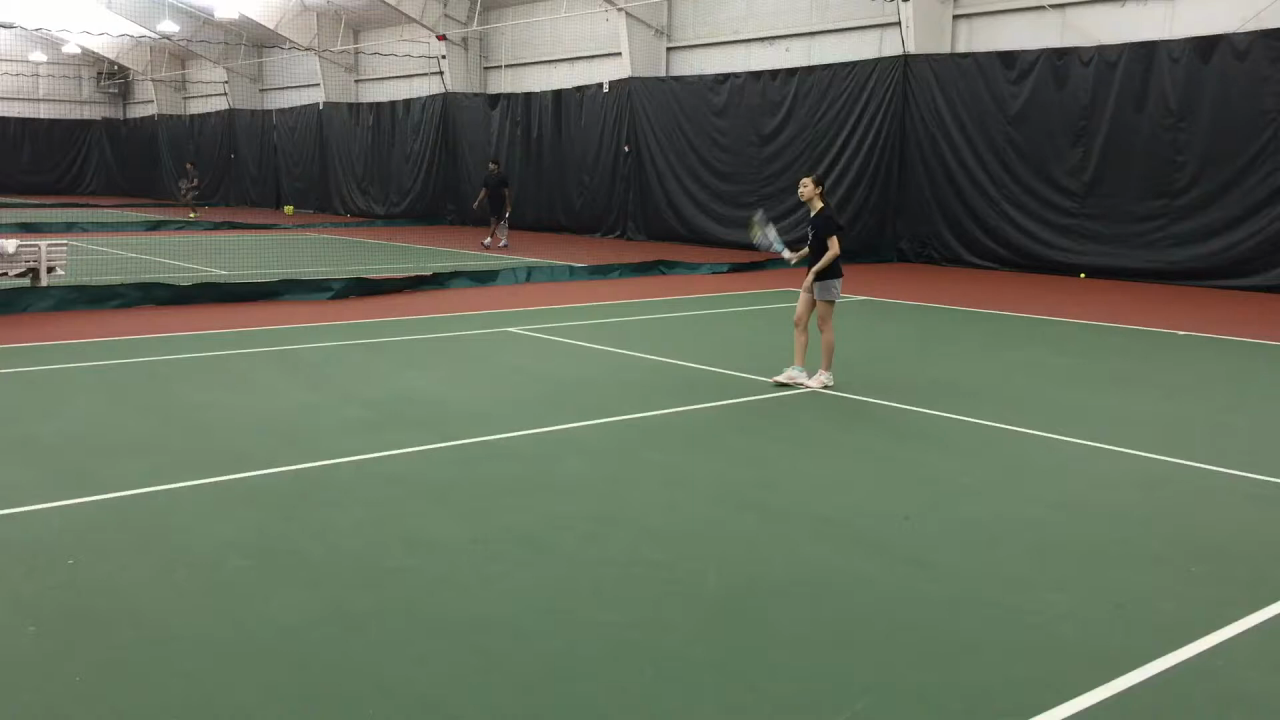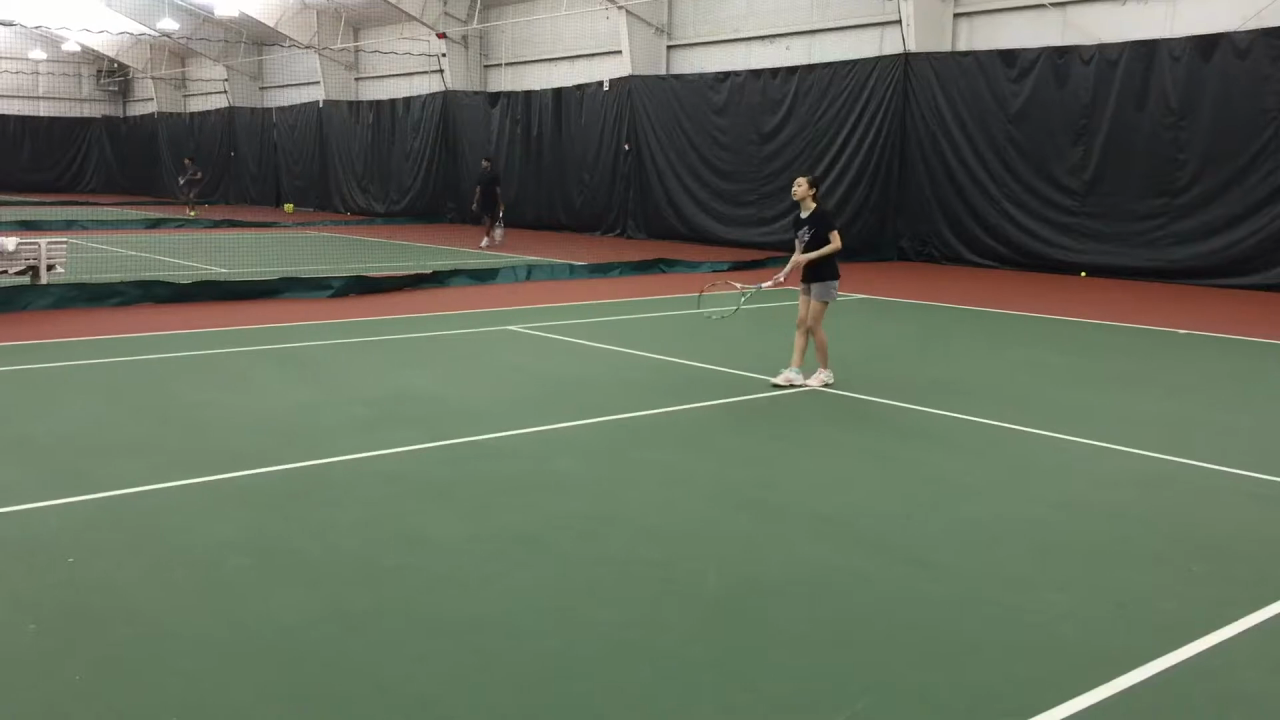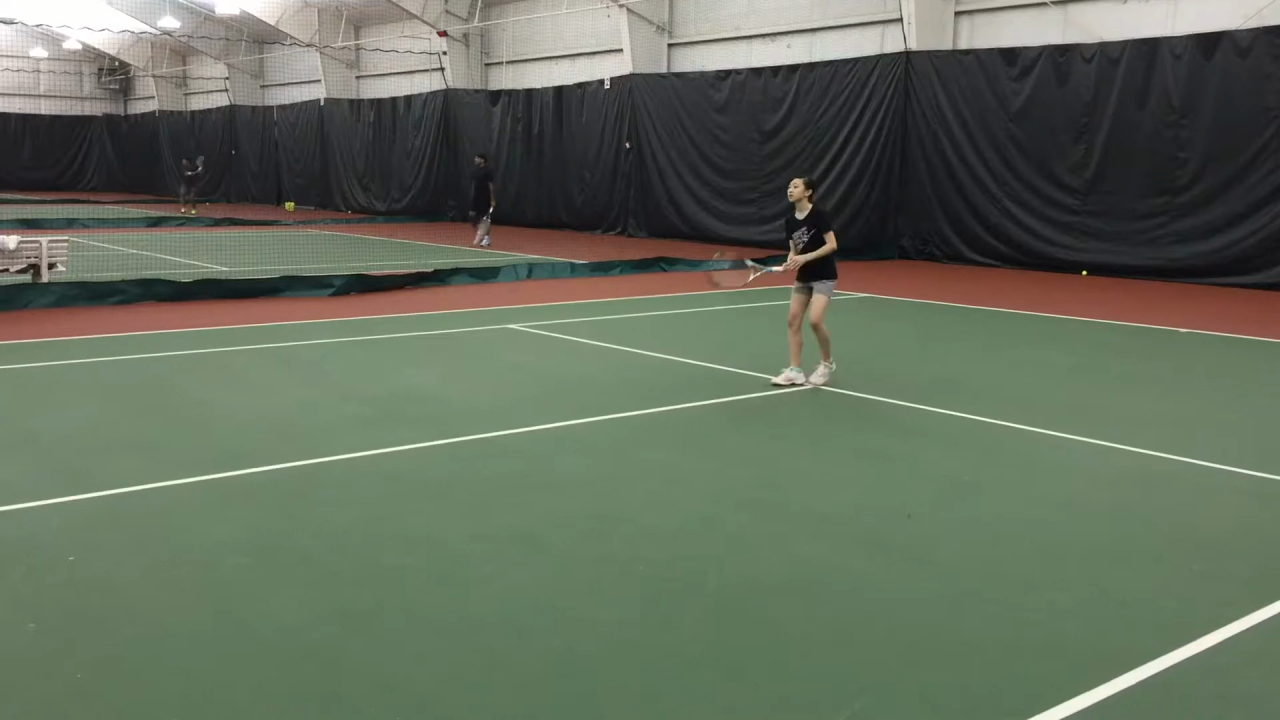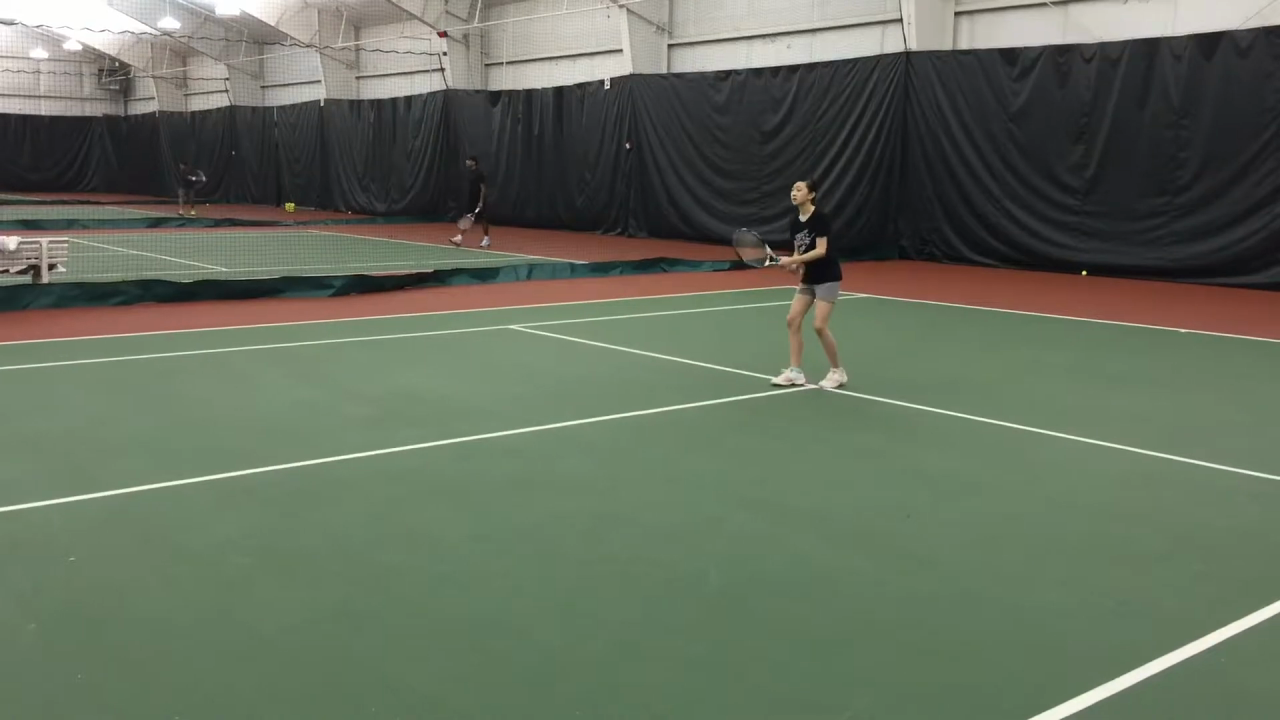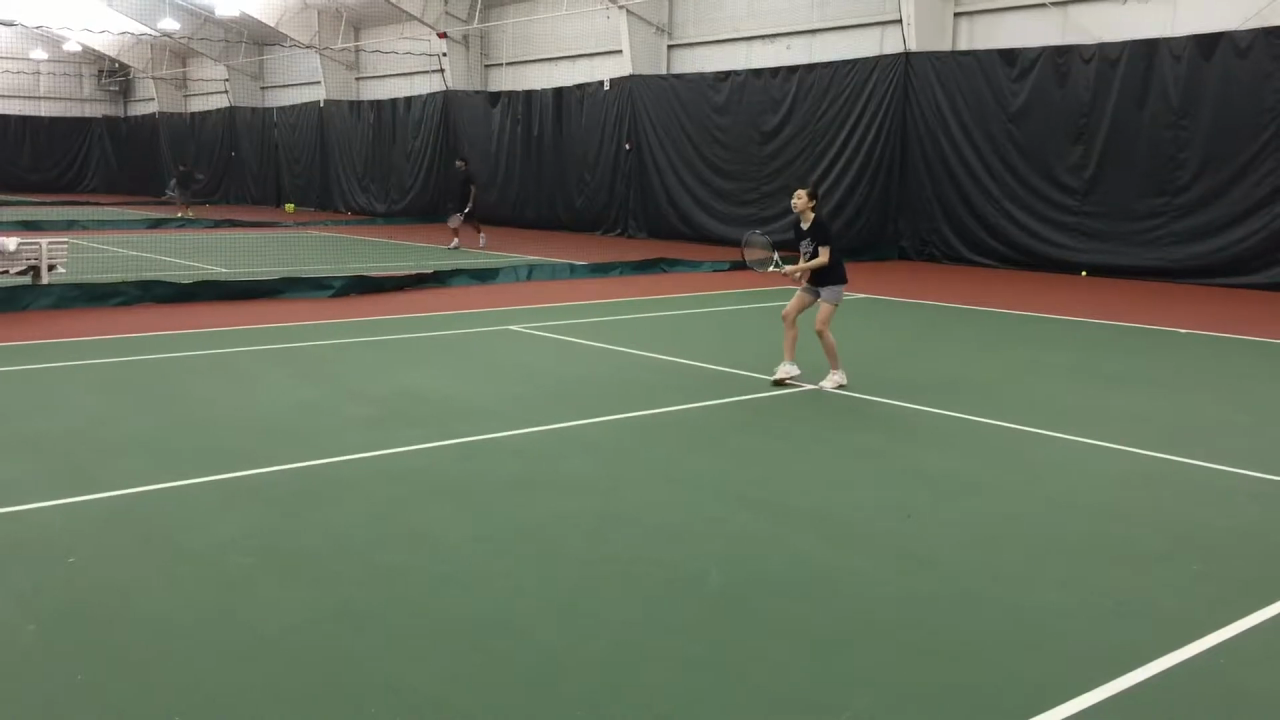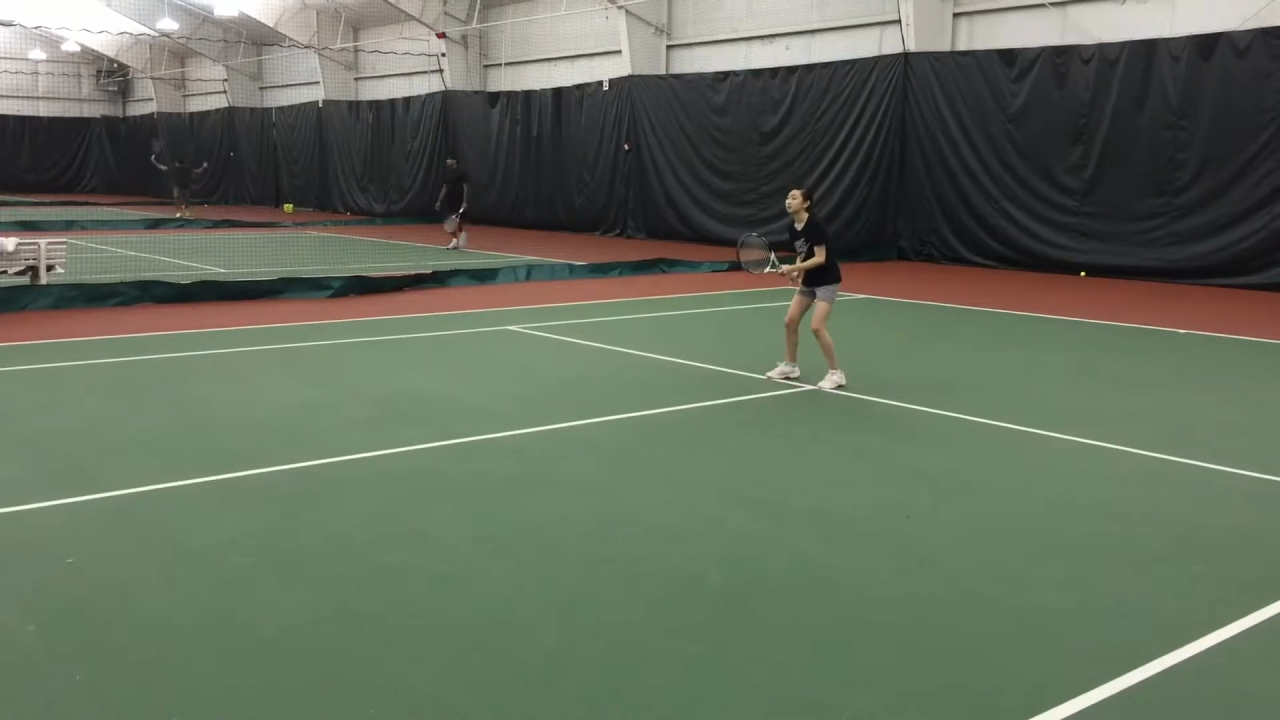
dt=0.2s
person 1, frame 1
left shoulder: (825, 215)
right shoulder: (813, 214)
left elbow: (835, 250)
left wrist: (812, 272)
right wrist: (798, 255)
left hip: (827, 277)
right hip: (814, 277)
left knee: (824, 325)
right knee: (799, 321)
left ankle: (825, 374)
right ankle: (797, 371)
person 1, frame 2
left shoulder: (821, 215)
right shoulder: (797, 218)
left elbow: (837, 244)
left wrist: (809, 256)
right wrist: (785, 272)
left hip: (826, 277)
right hip: (808, 277)
left knee: (813, 324)
right knee: (801, 324)
left ankle: (825, 372)
right ankle: (794, 372)
person 1, frame 3
left shoulder: (818, 215)
right shoulder: (790, 219)
left elbow: (832, 245)
right elbow: (794, 251)
left wrist: (805, 258)
right wrist: (791, 263)
left hip: (824, 275)
right hip: (803, 277)
left knee: (815, 320)
right knee: (793, 321)
left ankle: (827, 362)
right ankle: (795, 371)
person 1, frame 4
left shoulder: (819, 217)
right shoulder: (795, 221)
left elbow: (821, 251)
left wrist: (793, 260)
right wrist: (793, 264)
left hip: (828, 278)
right hip: (808, 278)
left knee: (820, 326)
right knee: (793, 321)
left ankle: (838, 371)
right ankle: (795, 372)
person 1, frame 5
left shoulder: (820, 225)
right shoulder: (798, 226)
left elbow: (824, 259)
left wrist: (797, 269)
right wrist: (799, 272)
left hip: (832, 280)
right hip: (814, 280)
left knee: (820, 327)
right knee: (788, 315)
left ankle: (837, 373)
right ankle: (789, 366)
person 1, frame 6
left shoulder: (815, 225)
right shoulder: (792, 227)
left elbow: (820, 259)
left wrist: (793, 268)
right wrist: (796, 273)
left hip: (827, 280)
right hip: (809, 281)
left knee: (817, 327)
right knee: (790, 321)
left ankle: (835, 373)
right ankle: (790, 366)
